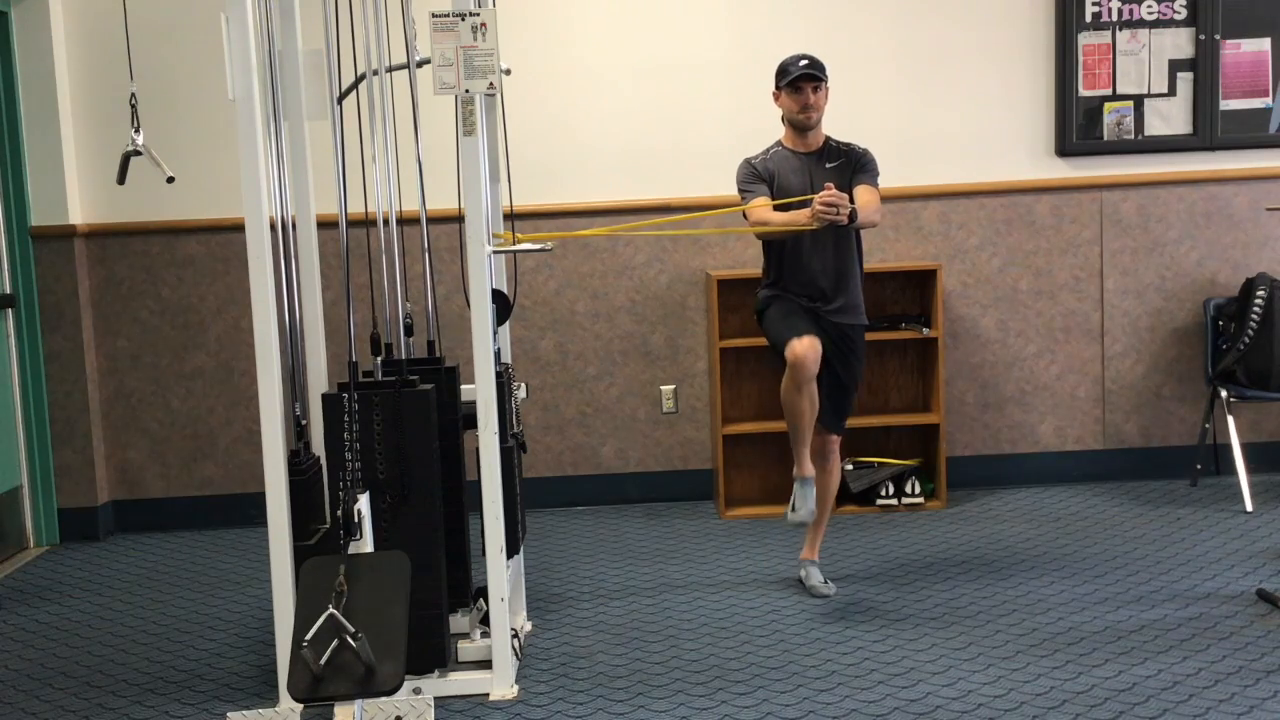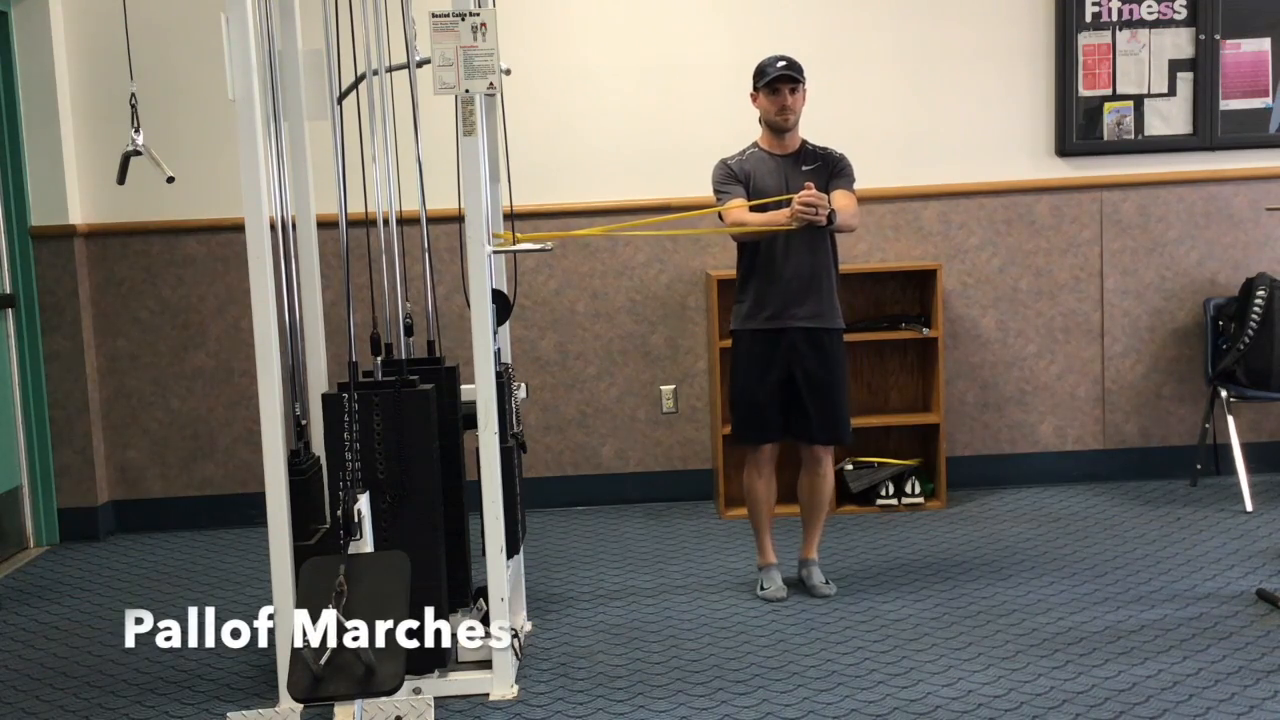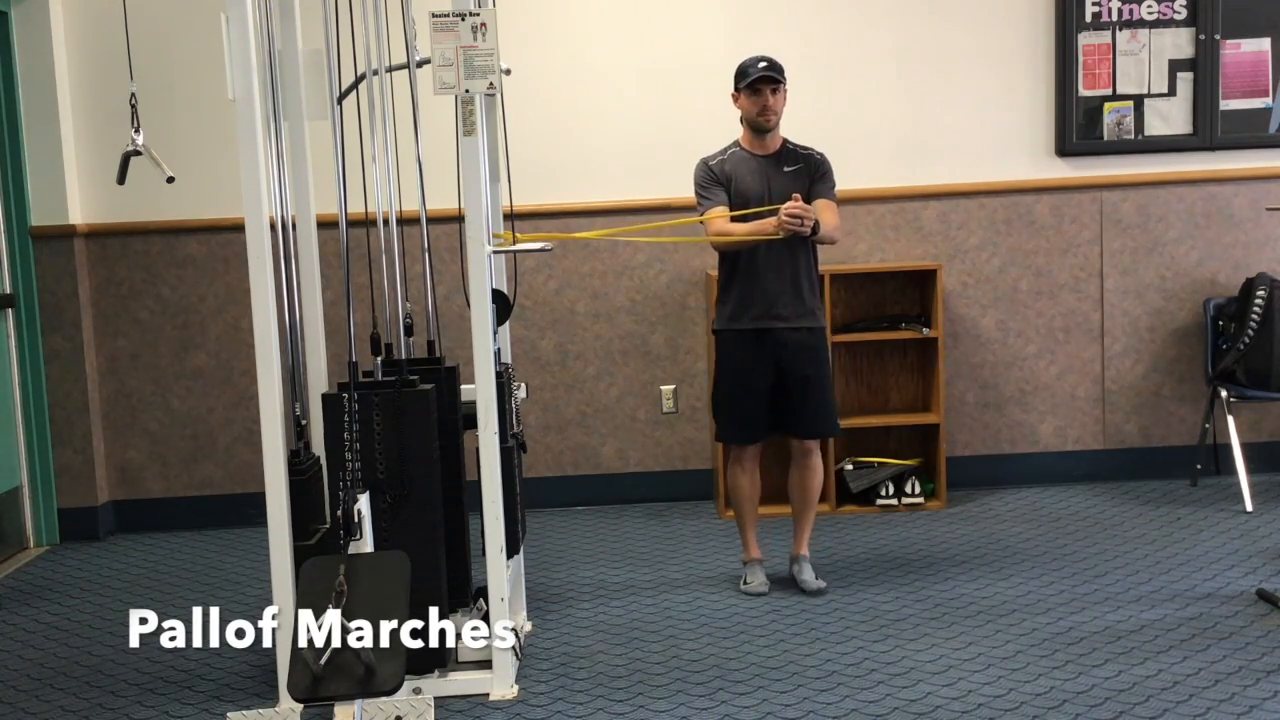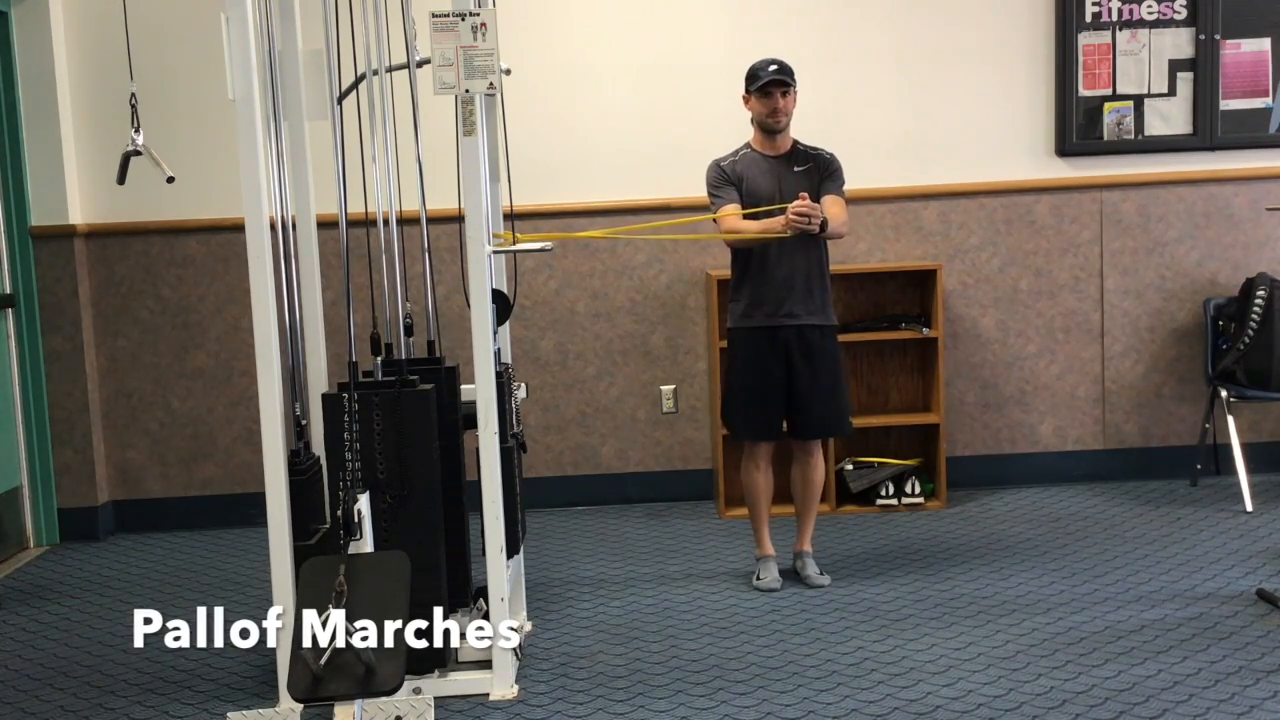
dt=1s
person 1, frame 1
left shoulder: (855, 159)
right shoulder: (757, 167)
left elbow: (873, 213)
right elbow: (762, 223)
left wrist: (847, 212)
right wrist: (810, 215)
left hip: (844, 311)
right hip: (786, 297)
left knee: (829, 438)
right knee: (804, 356)
left ankle: (810, 557)
right ankle: (801, 472)
person 1, frame 2
left shoulder: (831, 163)
right shoulder: (733, 168)
left elbow: (851, 218)
right elbow: (738, 224)
left wrist: (826, 213)
right wrist: (788, 214)
left hip: (820, 325)
right hip: (759, 327)
left knee: (819, 450)
right knee: (762, 450)
left ankle: (810, 558)
right ankle: (767, 562)
person 1, frame 3
left shoulder: (812, 163)
right shoulder: (714, 168)
left elbow: (832, 229)
right elbow: (720, 234)
left wrist: (809, 225)
right wrist: (775, 225)
left hip: (802, 324)
right hip: (741, 327)
left knee: (807, 444)
right knee: (744, 447)
left ankle: (801, 554)
right ankle: (752, 558)
person 1, frame 4
left shoulder: (822, 163)
right shoulder: (726, 169)
left elbow: (840, 224)
right elbow: (731, 231)
left wrist: (817, 222)
right wrist: (783, 222)
left hip: (812, 320)
right hip: (753, 323)
left knee: (810, 441)
right knee: (758, 443)
left ankle: (804, 550)
right ankle: (765, 553)
